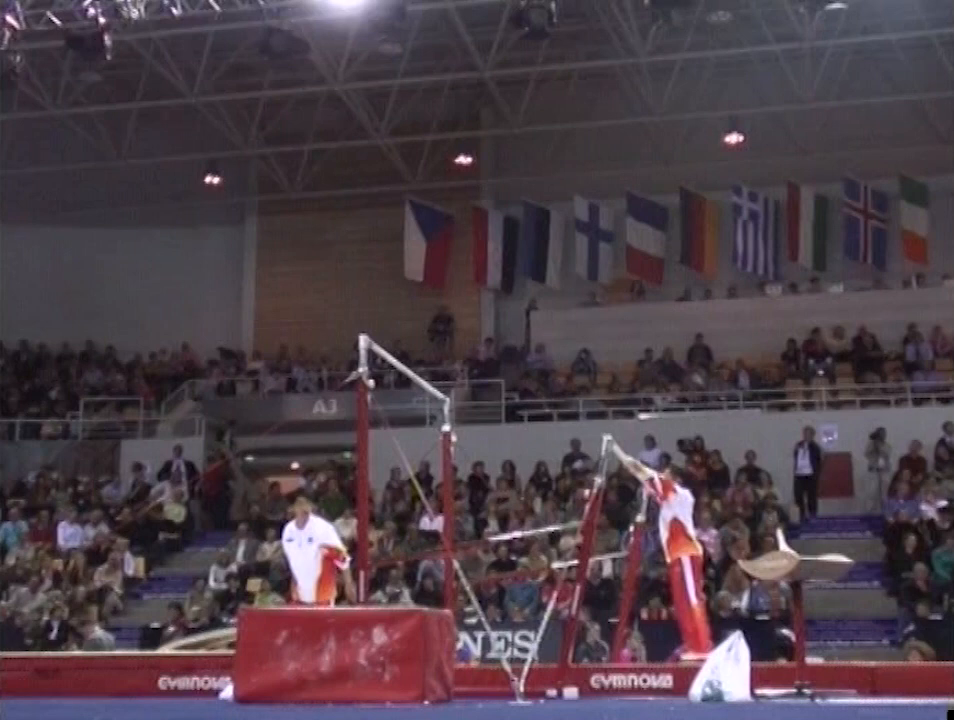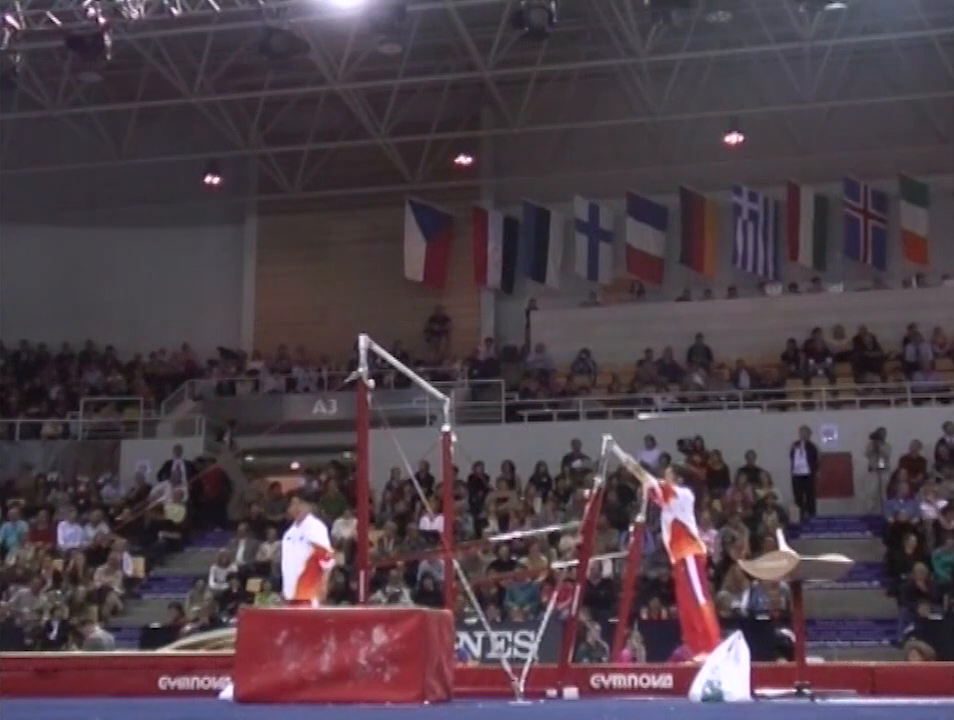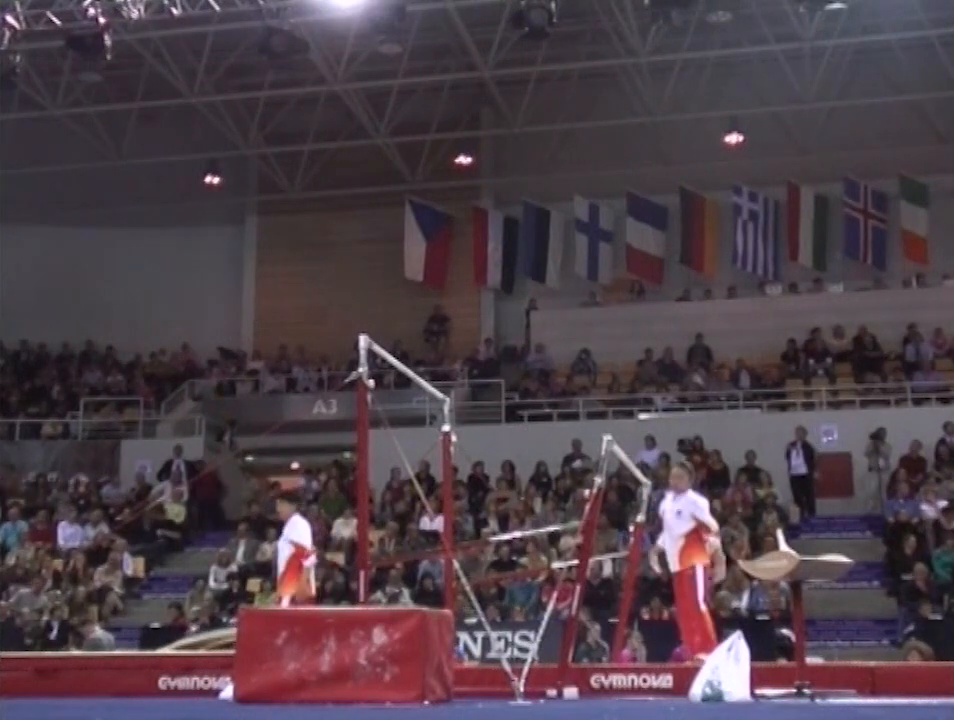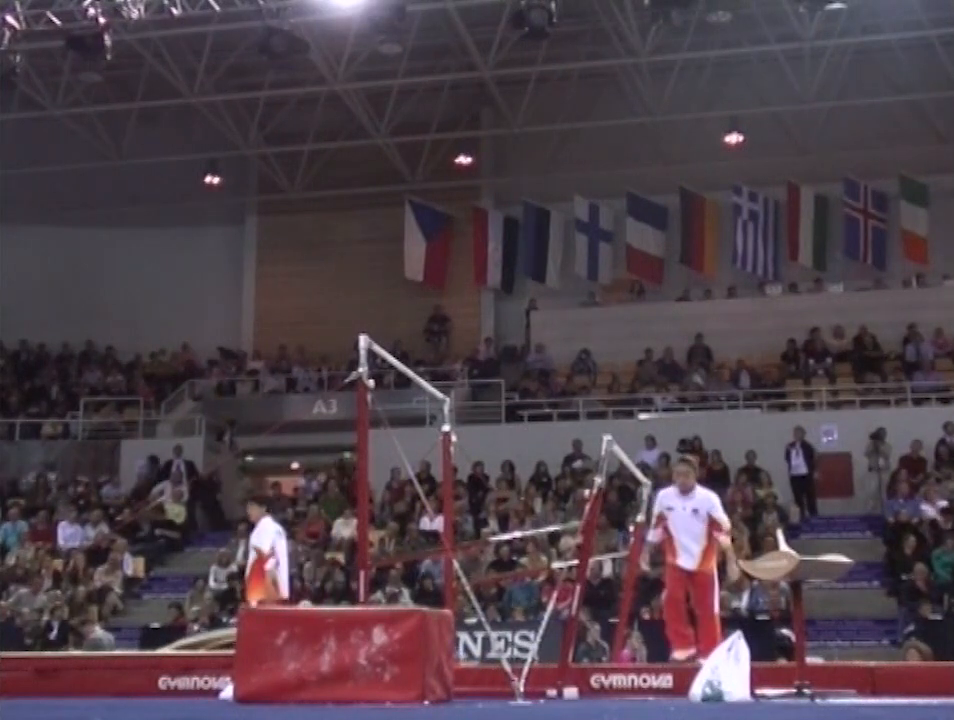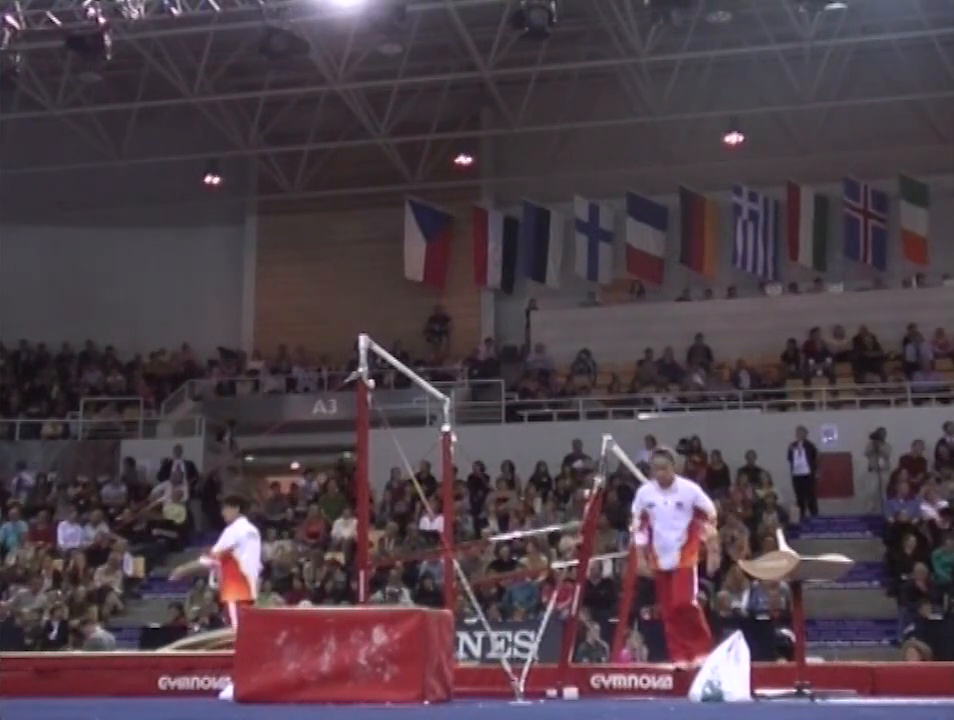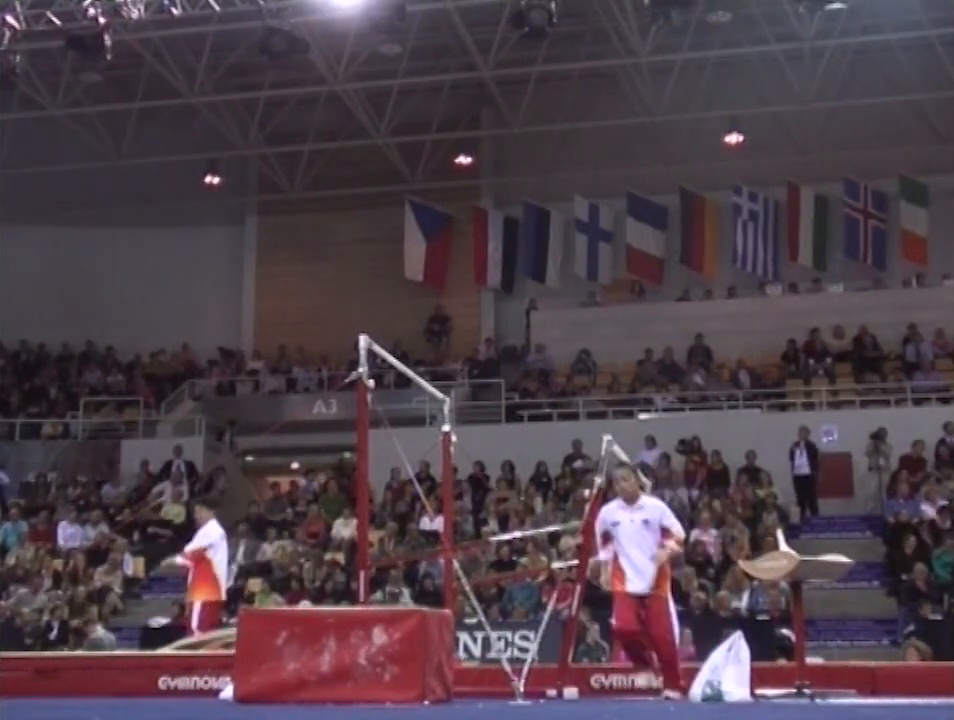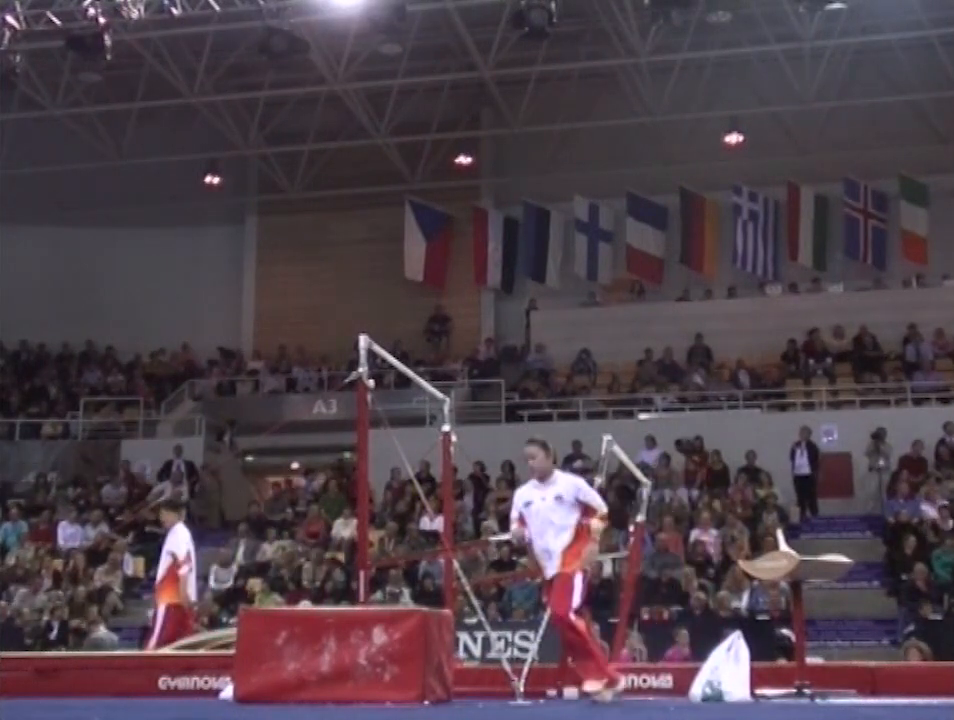
dt=0.4s
person 1, frame 1
left shoulder: (681, 495)
right shoulder: (668, 498)
left elbow: (658, 481)
right elbow: (652, 485)
left wrist: (637, 466)
right wrist: (635, 469)
left hip: (685, 554)
right hip: (676, 555)
left knee: (690, 600)
right knee: (682, 602)
left ankle: (701, 647)
right ankle: (695, 648)
person 1, frame 2
left shoulder: (682, 494)
right shoulder: (670, 496)
left elbow: (659, 489)
right elbow: (654, 489)
left wrist: (637, 470)
right wrist: (637, 471)
left hip: (689, 553)
right hip: (679, 556)
left knee: (697, 600)
right knee: (685, 604)
left ankle: (711, 647)
right ankle: (696, 649)
person 1, frame 3
left shoulder: (696, 501)
right shoulder: (666, 502)
left elbow: (711, 531)
left wrist: (719, 562)
right wrist: (655, 553)
left hip: (694, 561)
right hip: (676, 563)
left knee: (695, 604)
right knee: (682, 609)
left ankle: (708, 650)
right ankle: (693, 650)
person 1, frame 4
left shoulder: (708, 498)
right shoulder: (664, 497)
left elbow: (723, 529)
right elbow: (657, 526)
left wrist: (730, 561)
right wrist: (646, 552)
left hip: (704, 561)
right hip: (676, 559)
left knee: (707, 608)
right knee: (672, 599)
left ankle: (709, 653)
right ankle: (682, 645)
person 1, frame 5
left shoulder: (691, 490)
right shoulder: (644, 493)
left elbow: (708, 519)
right elbow: (639, 524)
left wrist: (713, 551)
right wrist: (640, 556)
left hip: (685, 557)
right hip: (659, 560)
left knee: (685, 604)
right knee: (669, 611)
left ankle: (701, 647)
right ankle: (680, 655)
person 1, frame 6
left shoulder: (654, 507)
right shoulder: (607, 513)
left elbow: (678, 537)
right elbow: (604, 544)
left wrist: (666, 553)
right wrist: (604, 570)
left hip: (655, 582)
right hip: (624, 583)
left knee: (663, 635)
right knee: (624, 628)
left ankle: (673, 685)
right ankle: (643, 662)
person 1, frame 7
left shoulder: (573, 484)
right shoulder: (522, 494)
left elbow: (599, 511)
right elbow: (516, 527)
left wrist: (593, 542)
right wrist: (518, 536)
left hip: (573, 562)
right hip: (548, 566)
left knee: (564, 613)
right knee: (568, 623)
left ankle: (596, 674)
right ankle: (608, 677)
